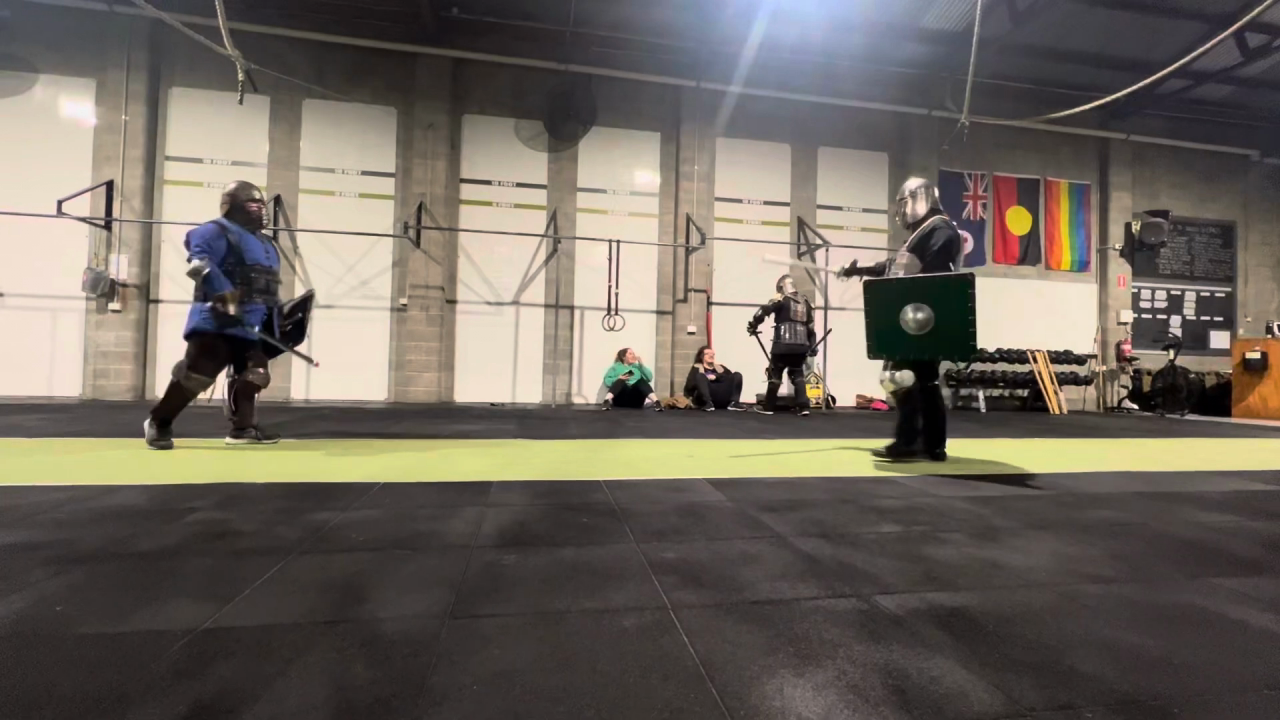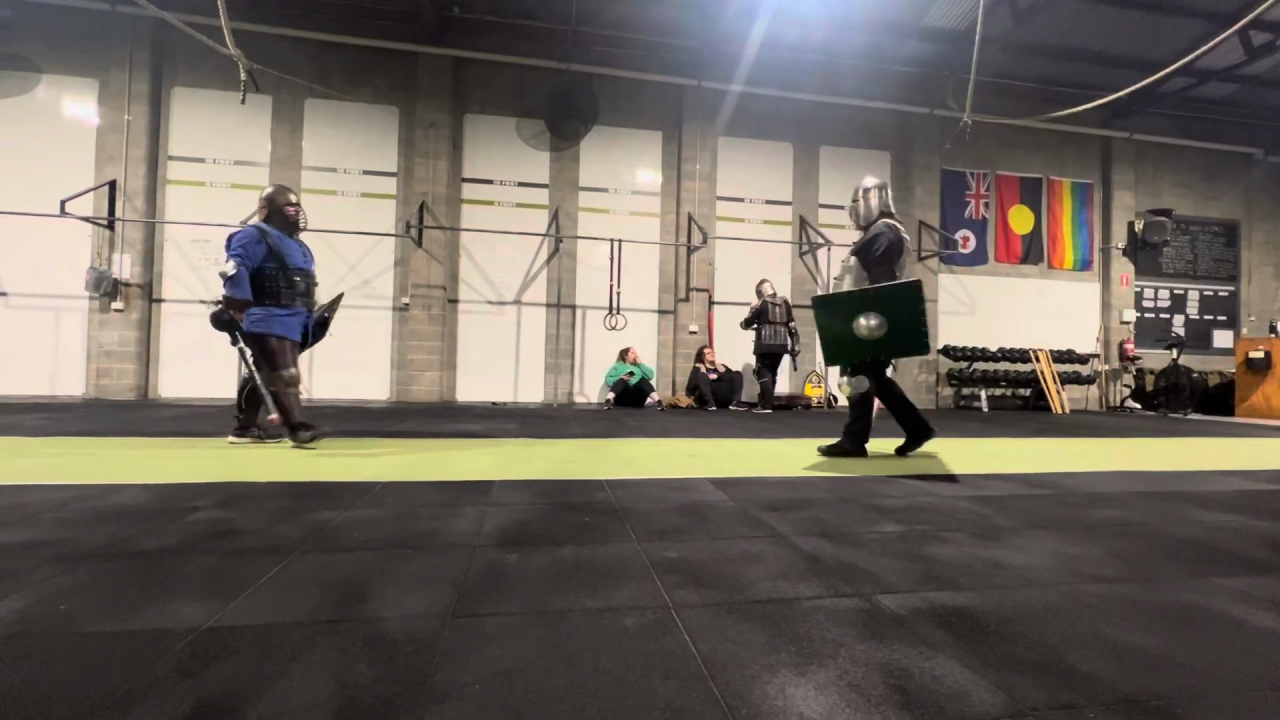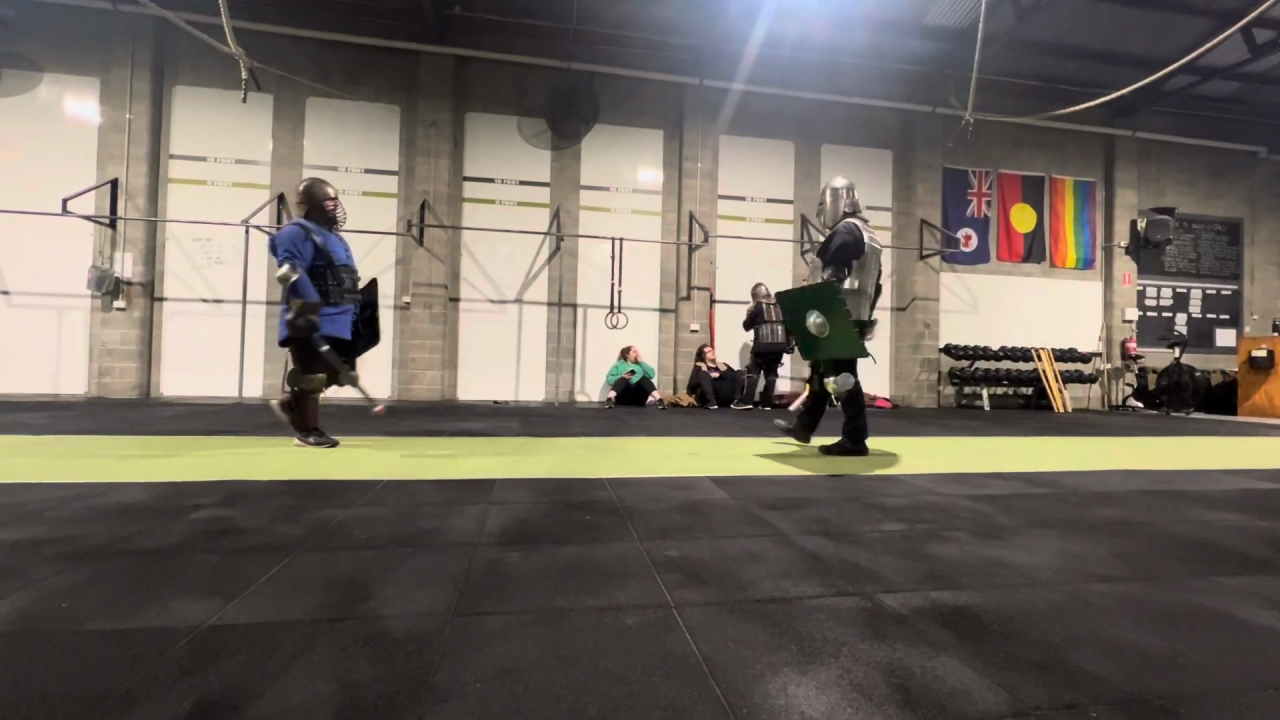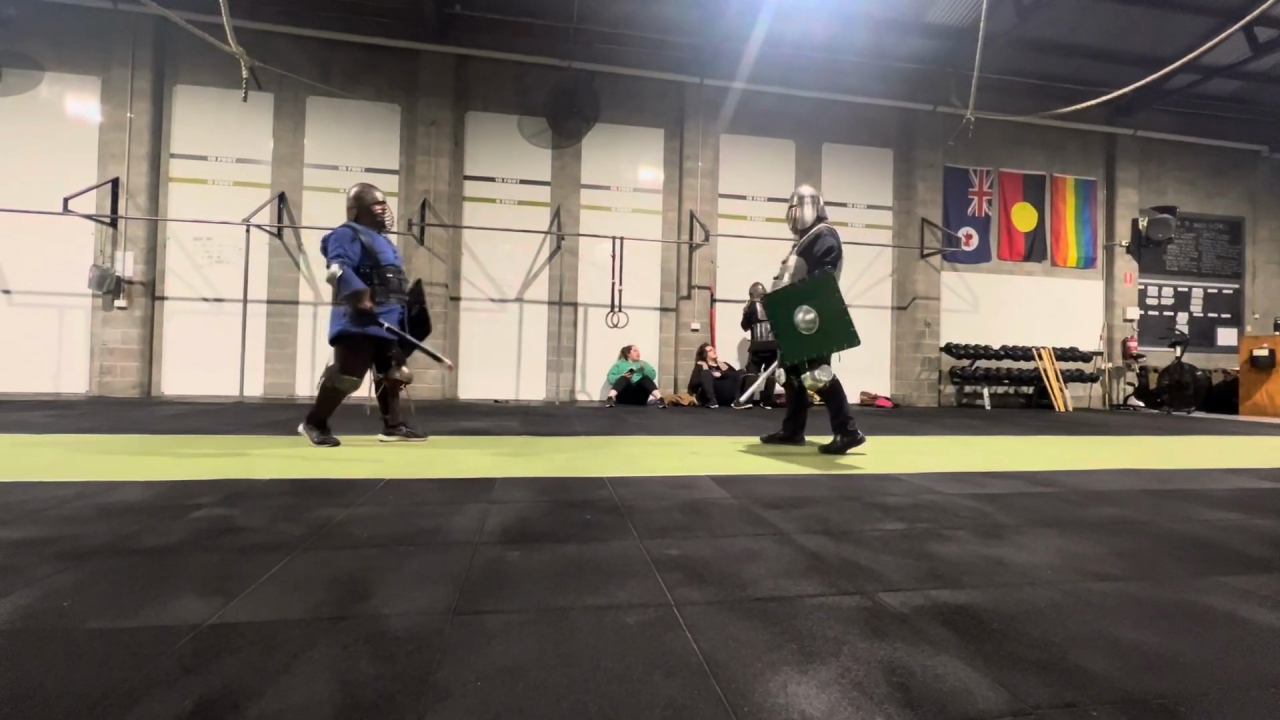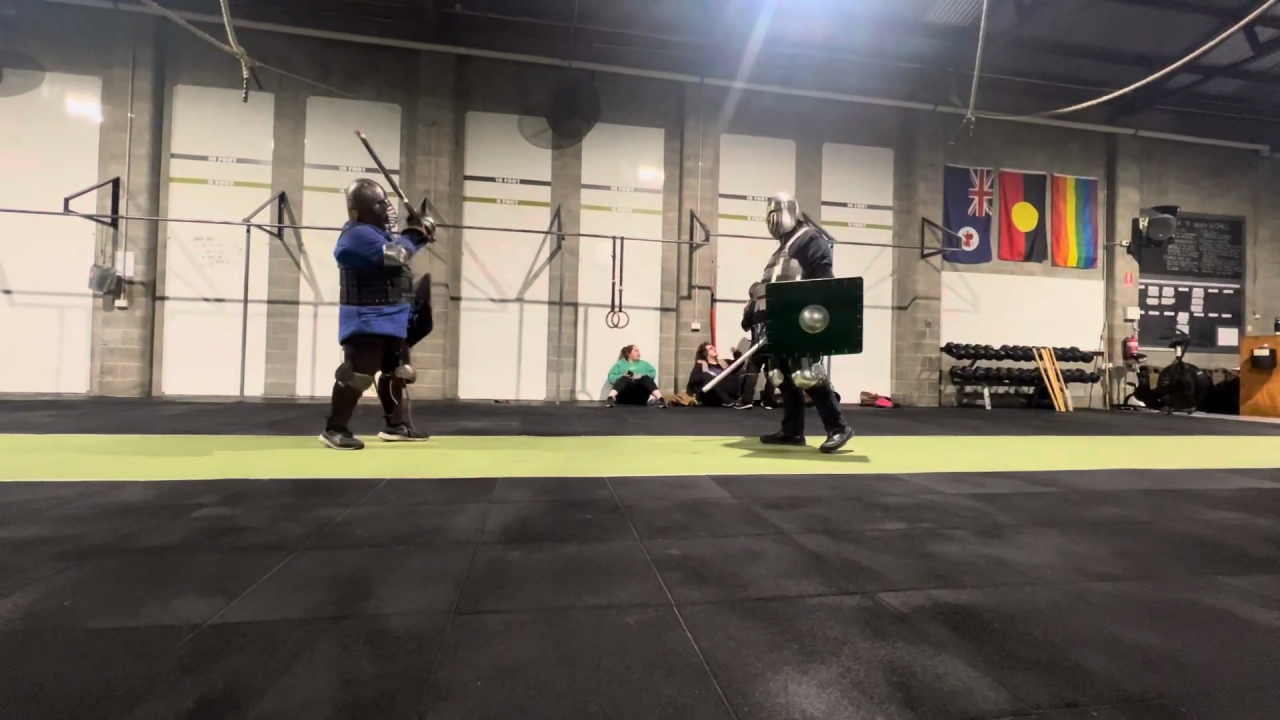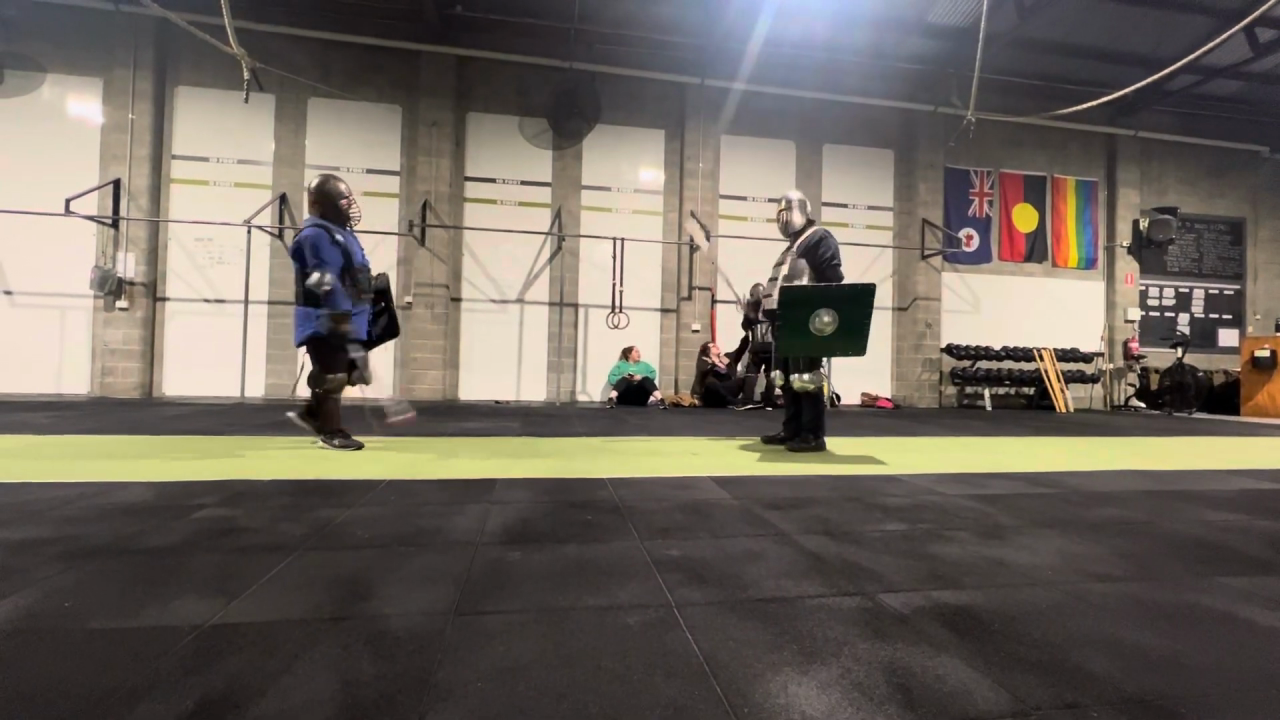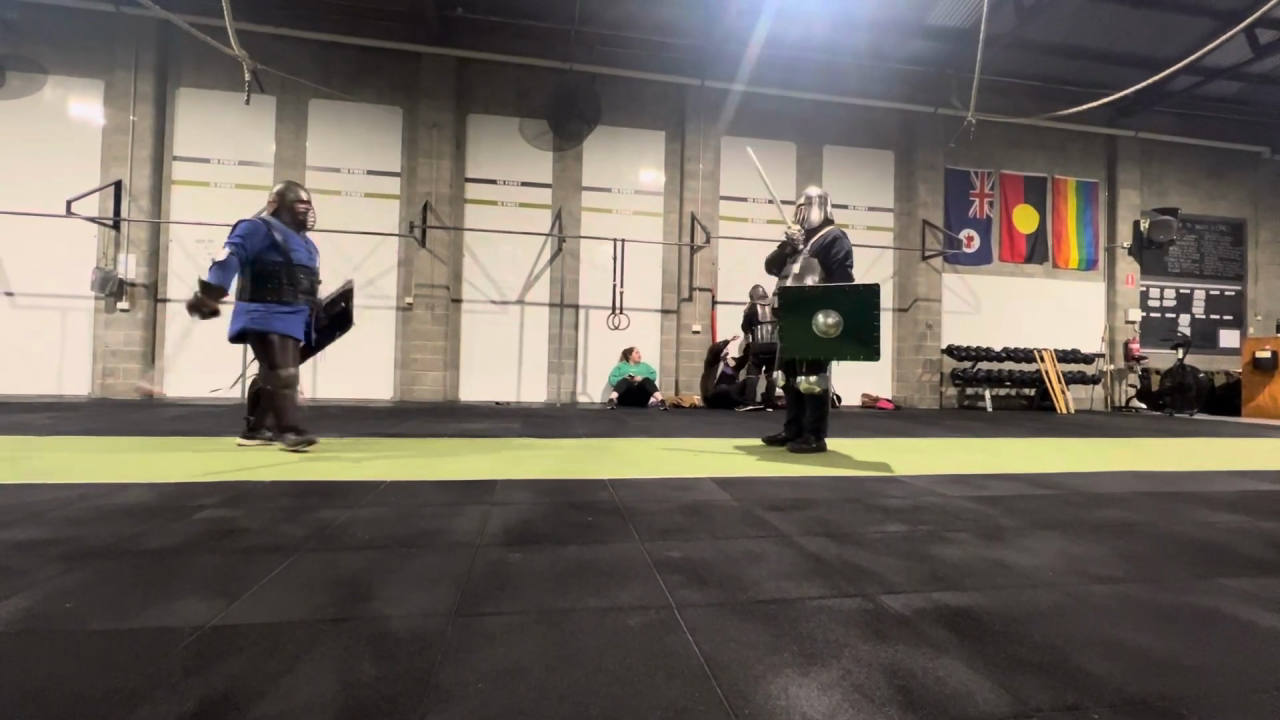
dt=0.5s
person 1, frame 1
left shoulder: (940, 229)
right shoulder: (925, 232)
left elbow: (939, 274)
right elbow: (896, 267)
right wrist: (859, 270)
left knee: (902, 373)
right knee: (925, 380)
left ankle: (906, 442)
right ankle: (932, 443)
person 1, frame 2
left shoulder: (883, 231)
right shoulder: (882, 232)
left elbow: (882, 279)
right elbow: (891, 279)
left knee: (858, 377)
right knee: (876, 378)
left ankle: (854, 441)
right ankle: (917, 429)
person 1, frame 3
left shoulder: (845, 231)
right shoulder: (865, 234)
left elbow: (833, 277)
right elbow: (873, 282)
right wrist: (867, 315)
right hip: (850, 317)
left knee: (842, 376)
right knee: (821, 373)
left ankle: (855, 439)
right ankle: (804, 426)
person 1, frame 4
left shoulder: (824, 236)
right shoulder: (807, 240)
left elbow: (821, 278)
left knee: (817, 374)
right knee: (792, 375)
left ankle: (847, 431)
right ankle: (792, 430)
person 1, frame 5
left shoulder: (810, 238)
right shoulder: (780, 250)
left elbow: (823, 276)
right elbow: (766, 289)
right wrist: (755, 319)
left knee: (807, 372)
right knee: (784, 377)
left ankle: (837, 427)
right ankle: (792, 431)
person 1, frame 6
left shoulder: (819, 239)
right shoulder: (791, 247)
left elbow: (832, 278)
right wrist: (760, 305)
left knee: (805, 376)
right knee: (787, 378)
left ankle: (814, 435)
right ankle: (792, 430)
person 1, frame 7
left shoulder: (834, 238)
right shoulder: (799, 242)
left elbow: (842, 279)
right elbow: (772, 267)
right wrist: (787, 245)
left knee: (812, 377)
right knee: (789, 376)
left ankle: (815, 436)
right ankle: (793, 430)
person 2, frame 1
left shoulder: (262, 242)
right shoulder: (215, 232)
left elbow: (268, 282)
right elbow: (201, 266)
right wrist: (226, 298)
left hip: (253, 321)
right hip: (221, 318)
left knee: (253, 373)
right knee: (200, 370)
left ankle: (243, 428)
right ankle: (160, 423)
person 2, frame 2
left shoulder: (296, 244)
right shoulder: (255, 236)
left elbow: (302, 285)
right elbow: (235, 269)
left wrist: (309, 318)
right wrist: (235, 305)
left hip: (291, 321)
right hip: (269, 319)
left knee: (263, 373)
right knee: (283, 372)
left ankle: (245, 428)
right ankle: (297, 427)
person 2, frame 3
left shoulder: (330, 236)
right shoulder: (297, 234)
left elbow: (342, 277)
right elbow: (290, 273)
left wrist: (353, 310)
right wrist: (306, 306)
left hip: (337, 319)
right hip: (311, 319)
left knee: (341, 368)
right knee: (310, 373)
left ankle: (290, 404)
right ankle: (306, 429)
person 2, frame 4
left shoulder: (381, 239)
right shoulder: (348, 235)
right elbow: (337, 270)
left wrist: (401, 313)
right wrist: (359, 296)
left hip: (386, 321)
right hip: (359, 320)
left knee: (393, 372)
right knee: (346, 373)
left ankle: (394, 426)
right ankle: (315, 424)
person 2, frame 5
left shoulder: (375, 233)
right shoulder: (358, 235)
left elbow: (395, 261)
right elbow: (395, 255)
right wrist: (417, 231)
left hip: (390, 318)
right hip: (366, 318)
left knee: (398, 371)
right knee: (356, 373)
left ankle: (397, 426)
right ankle: (334, 430)
person 2, frame 6
left shoulder: (338, 231)
right shoulder: (318, 235)
right elbow: (324, 281)
right wrist: (340, 317)
left hip: (343, 317)
right hip: (324, 319)
left knee: (346, 371)
right knee: (331, 375)
left ankle: (311, 415)
right ankle: (332, 432)
person 2, frame 7
left shoulder: (302, 241)
right shoulder: (259, 229)
left elbow: (304, 284)
right elbow: (229, 258)
right wrist: (210, 293)
left hip: (290, 319)
right hip: (266, 316)
left knee: (272, 375)
right knee: (282, 372)
left ankle: (255, 428)
right ankle: (288, 429)
